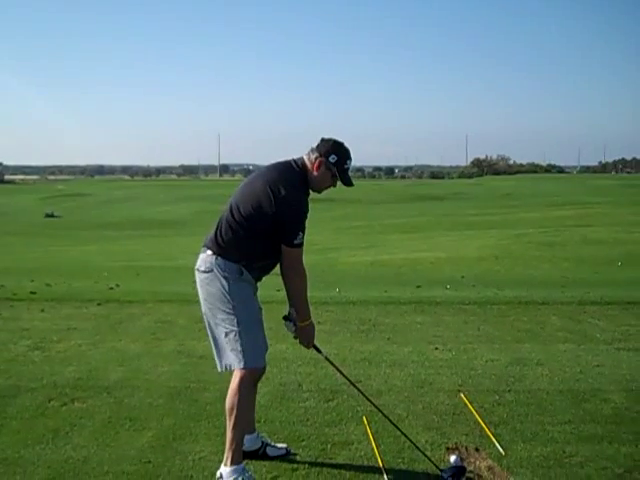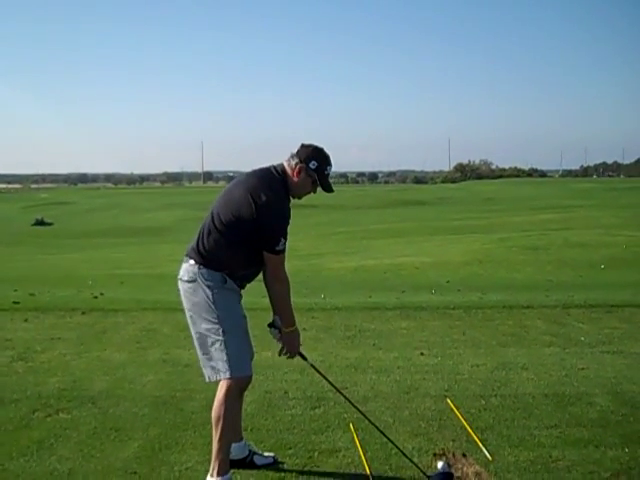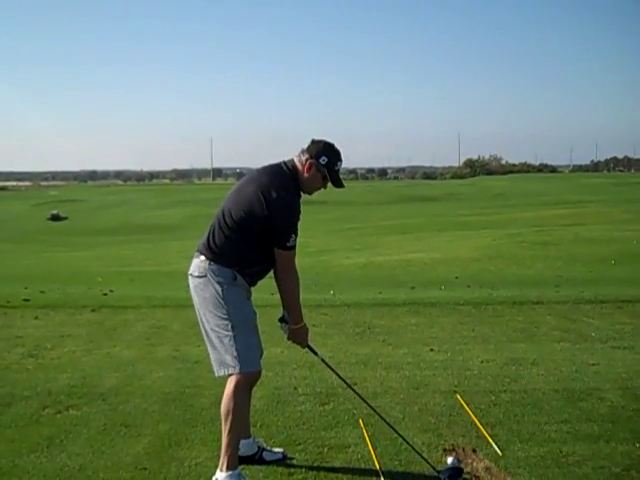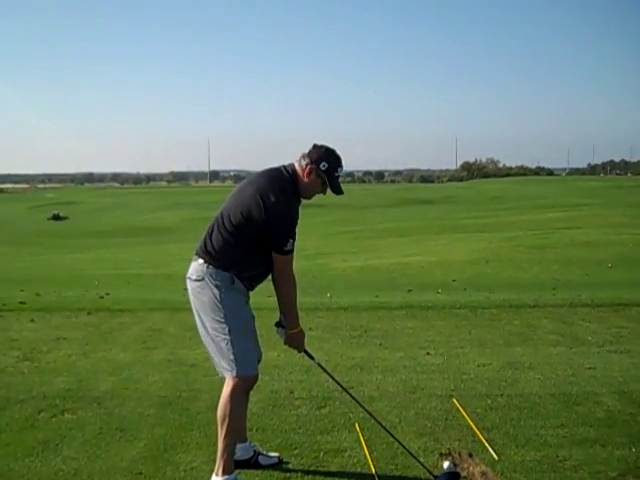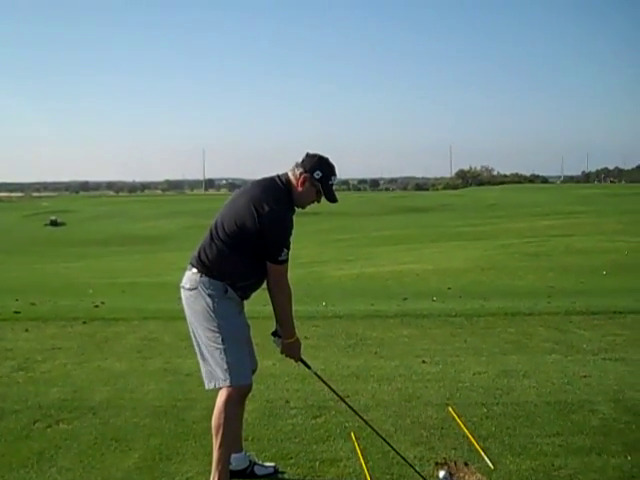
dt=1s
person 1, frame 1
left shoulder: (283, 176)
right shoulder: (292, 193)
left elbow: (285, 258)
right elbow: (293, 267)
left wrist: (293, 308)
right wrist: (305, 319)
left hip: (231, 270)
right hip: (225, 273)
left knee: (251, 361)
right knee: (248, 367)
left ankle: (249, 439)
person 1, frame 2
left shoulder: (263, 182)
right shoulder: (273, 200)
left elbow: (267, 265)
right elbow: (275, 274)
left wrist: (280, 317)
right wrist: (290, 327)
left hip: (215, 279)
right hip: (209, 282)
left knee: (237, 371)
right knee: (235, 376)
left ankle: (236, 448)
person 1, frame 3
left shoulder: (273, 177)
right shoulder: (283, 195)
left elbow: (276, 260)
right elbow: (286, 269)
left wrist: (289, 314)
right wrist: (297, 321)
left hip: (221, 274)
right hip: (220, 278)
left knee: (247, 366)
right knee: (244, 371)
left ankle: (244, 444)
person 1, frame 4
left shoulder: (273, 181)
right shoulder: (281, 199)
left elbow: (274, 265)
right elbow: (283, 274)
right wrist: (293, 326)
left hip: (221, 278)
right hip: (217, 282)
left knee: (245, 369)
right knee: (241, 375)
left ankle: (240, 449)
person 1, frame 5
left shoulder: (267, 190)
right shoulder: (276, 210)
right elbow: (278, 283)
right wrist: (289, 336)
left hip: (216, 288)
right hip: (211, 291)
left knee: (240, 378)
right knee: (234, 385)
